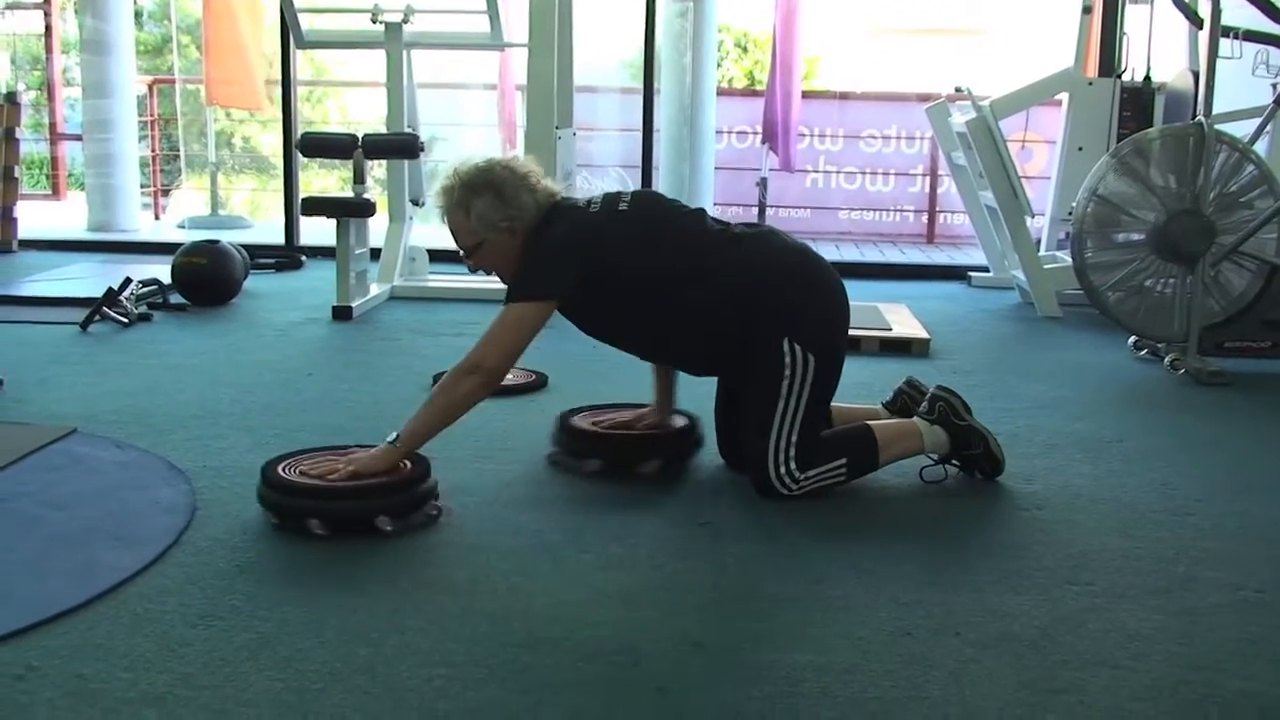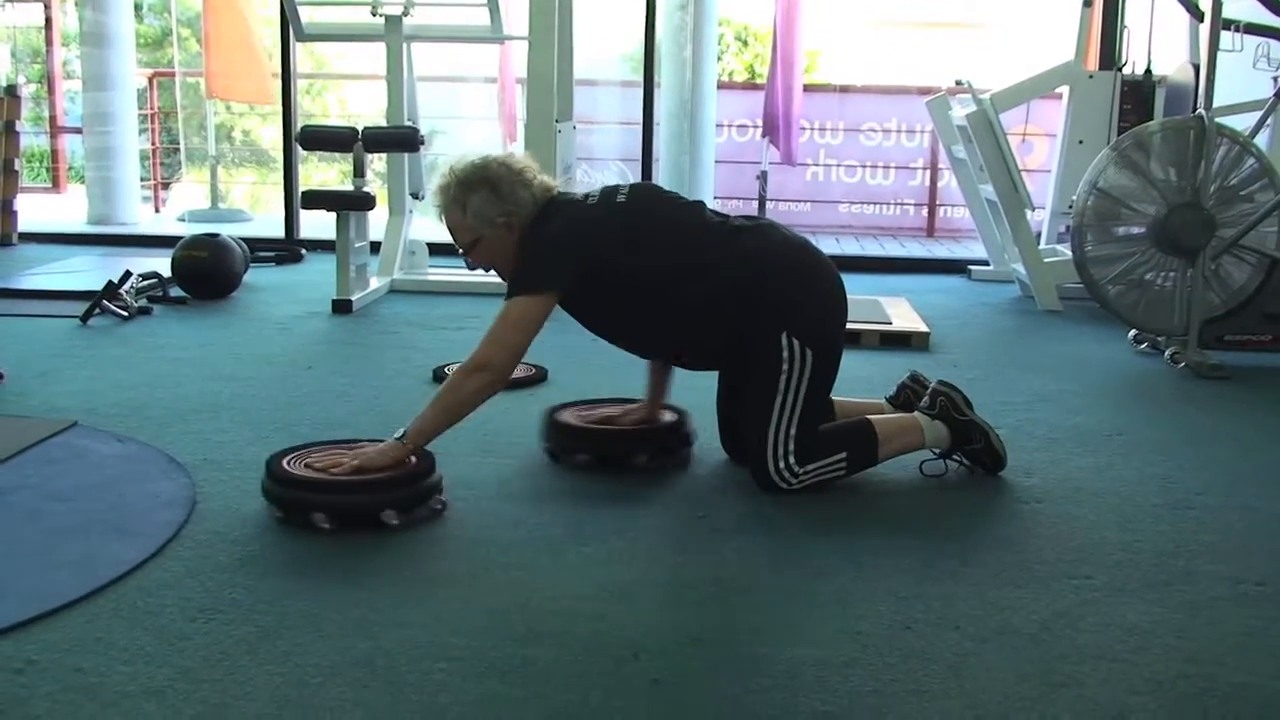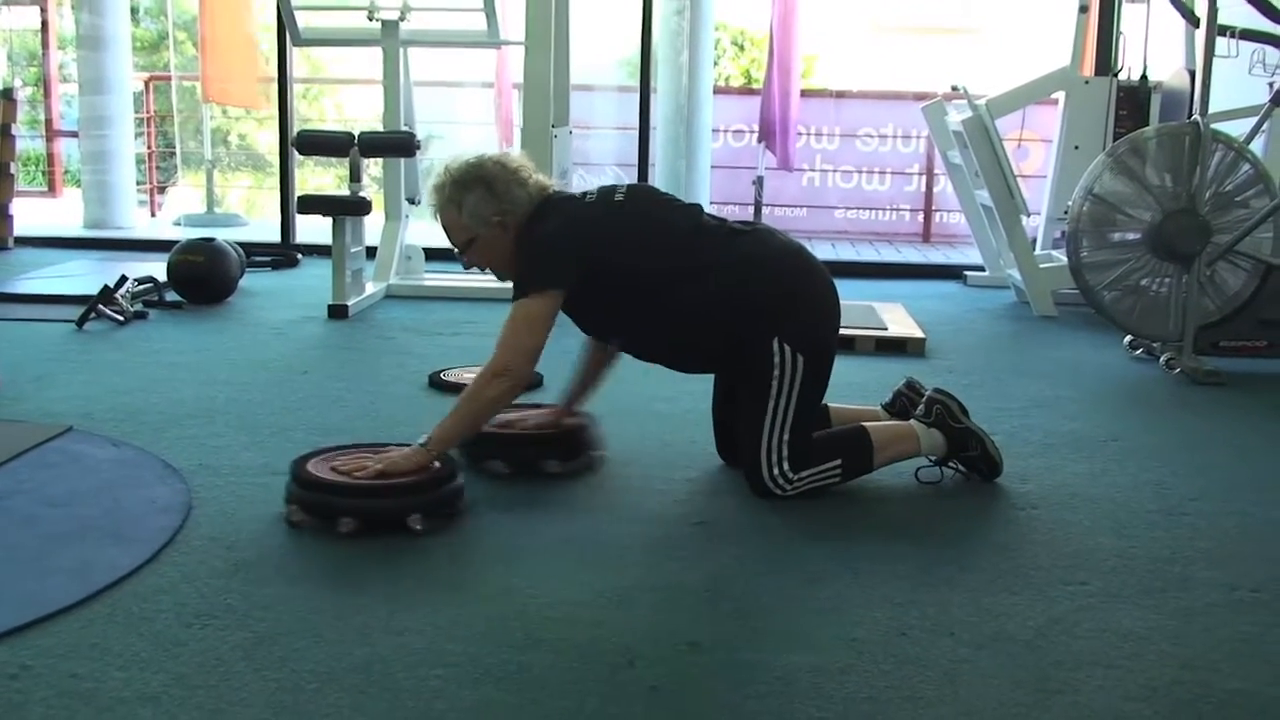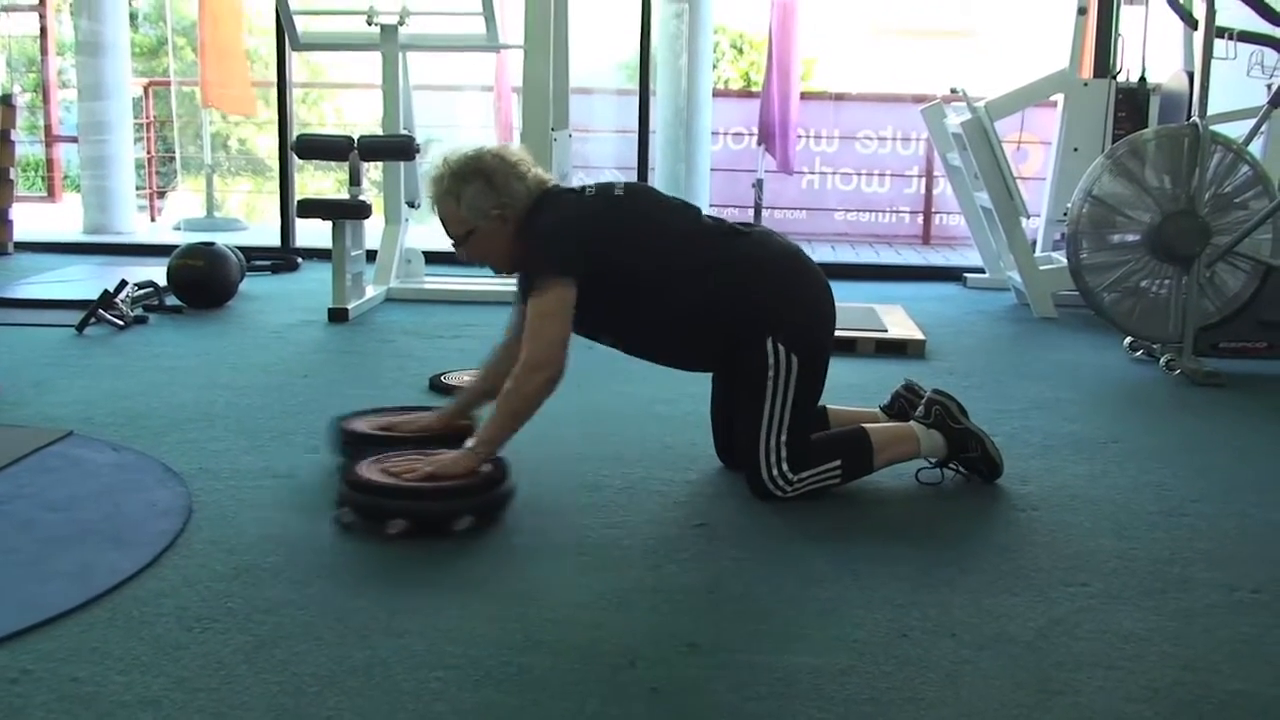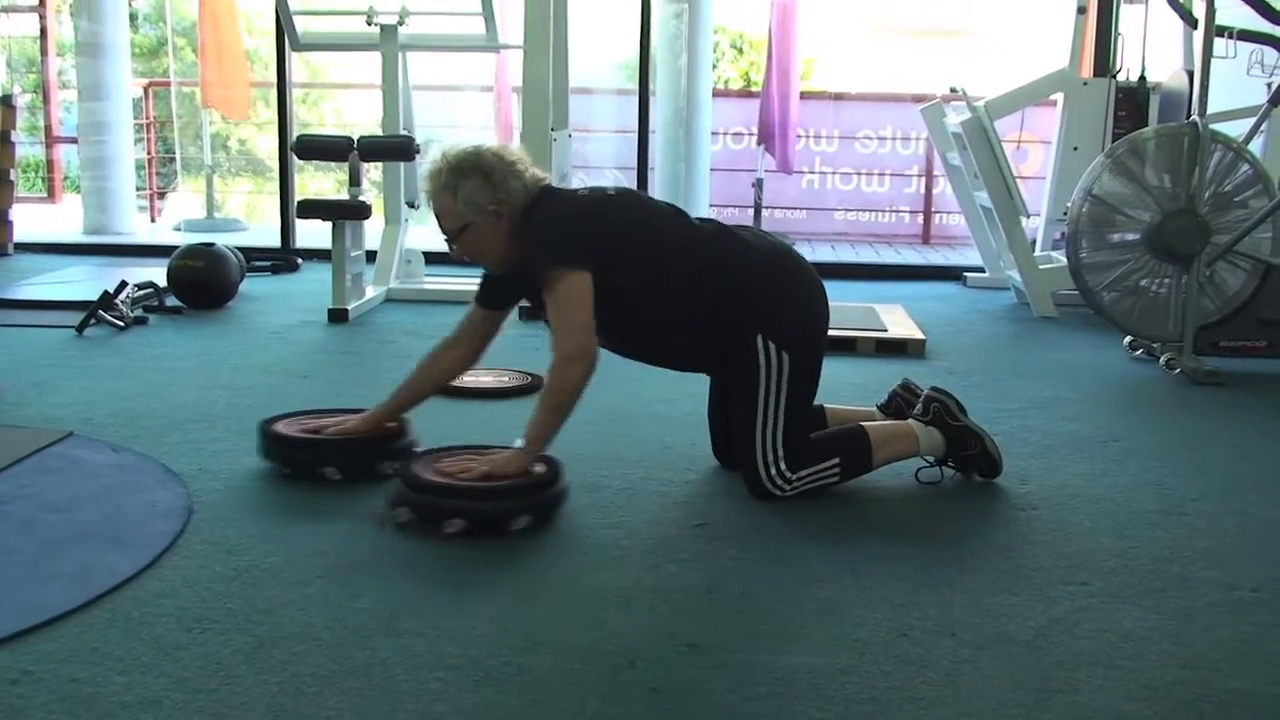
dt=0.2s
person 1, frame 1
left shoulder: (558, 249)
right shoulder: (578, 231)
left elbow: (480, 370)
left wrist: (392, 451)
right wrist: (663, 406)
left hip: (796, 310)
right hip: (772, 305)
left knee: (779, 472)
right knee: (741, 449)
left ankle: (932, 433)
right ankle: (904, 407)
person 1, frame 2
left shoulder: (555, 244)
right shoulder: (577, 227)
left elbow: (487, 368)
left wrist: (399, 447)
right wrist: (654, 401)
left hip: (793, 303)
right hip: (771, 298)
left knee: (779, 466)
right knee: (744, 443)
left ankle: (934, 427)
right ankle: (906, 401)
person 1, frame 3
left shoulder: (552, 243)
right shoulder: (574, 226)
left elbow: (506, 373)
right elbow: (635, 310)
left wrist: (423, 452)
right wrist: (565, 407)
left hip: (786, 308)
right hip: (766, 303)
left knee: (775, 472)
right knee: (739, 448)
left ankle: (931, 436)
right ankle: (903, 409)
person 1, frame 4
left shoulder: (553, 234)
right shoulder: (558, 228)
left elbow: (538, 368)
right elbow: (516, 346)
left wrist: (473, 453)
right wrist: (451, 413)
left hip: (782, 308)
right hip: (764, 306)
left knee: (776, 474)
right knee: (738, 450)
left ankle: (934, 438)
right ankle: (901, 411)
person 1, frame 5
left shoulder: (556, 231)
right shoulder: (517, 252)
left elbow: (575, 358)
right elbow: (461, 346)
left wrist: (525, 453)
right wrist: (379, 416)
left hip: (775, 306)
right hip: (752, 306)
left knee: (774, 472)
right knee: (735, 450)
left ankle: (930, 436)
right ankle: (902, 408)
